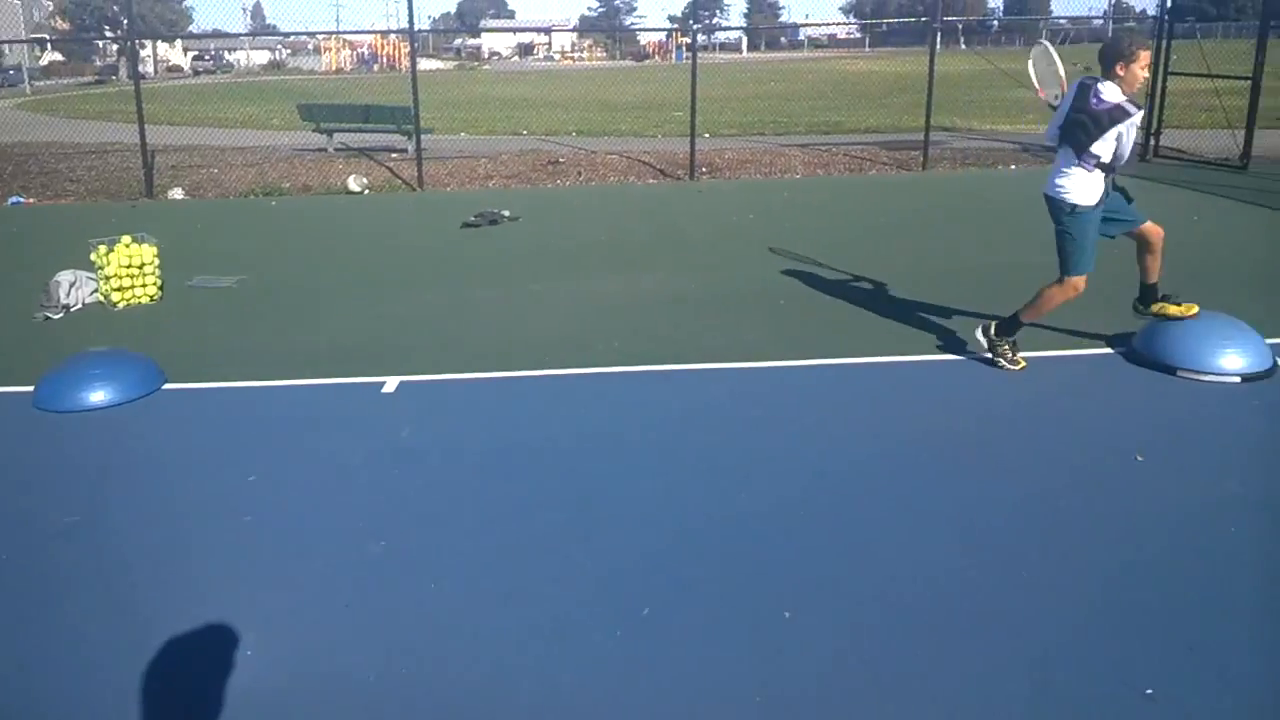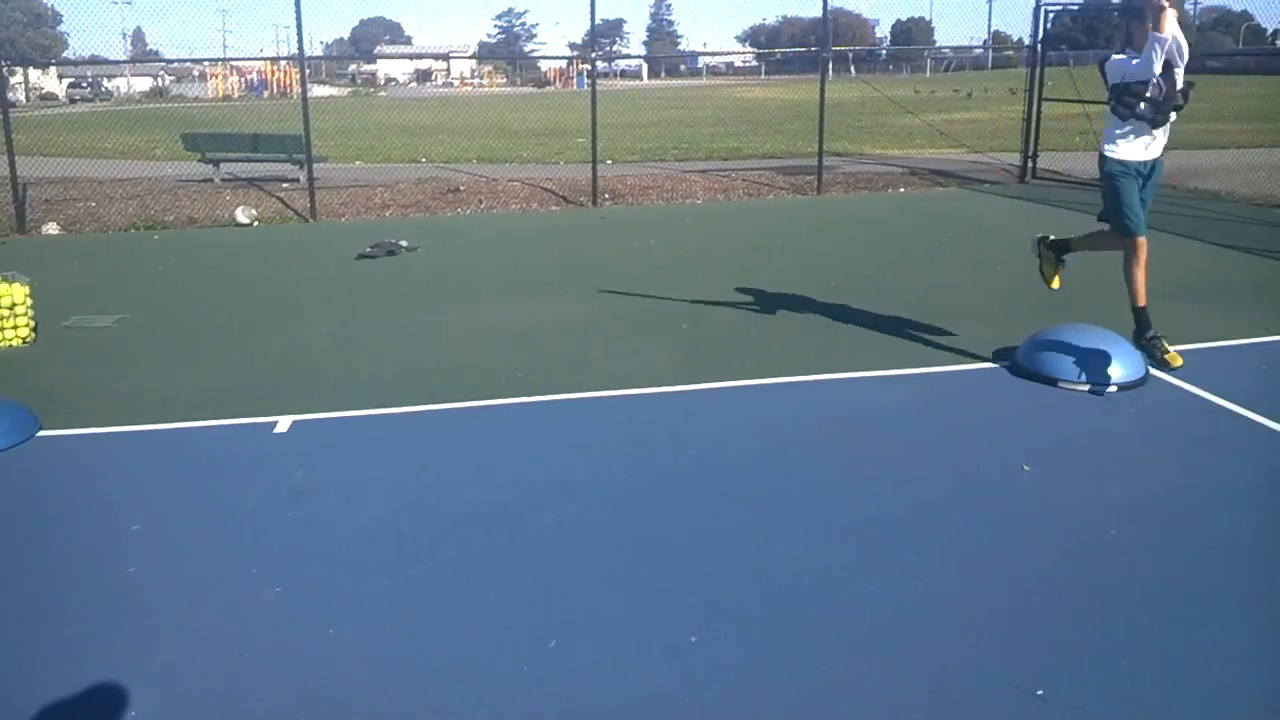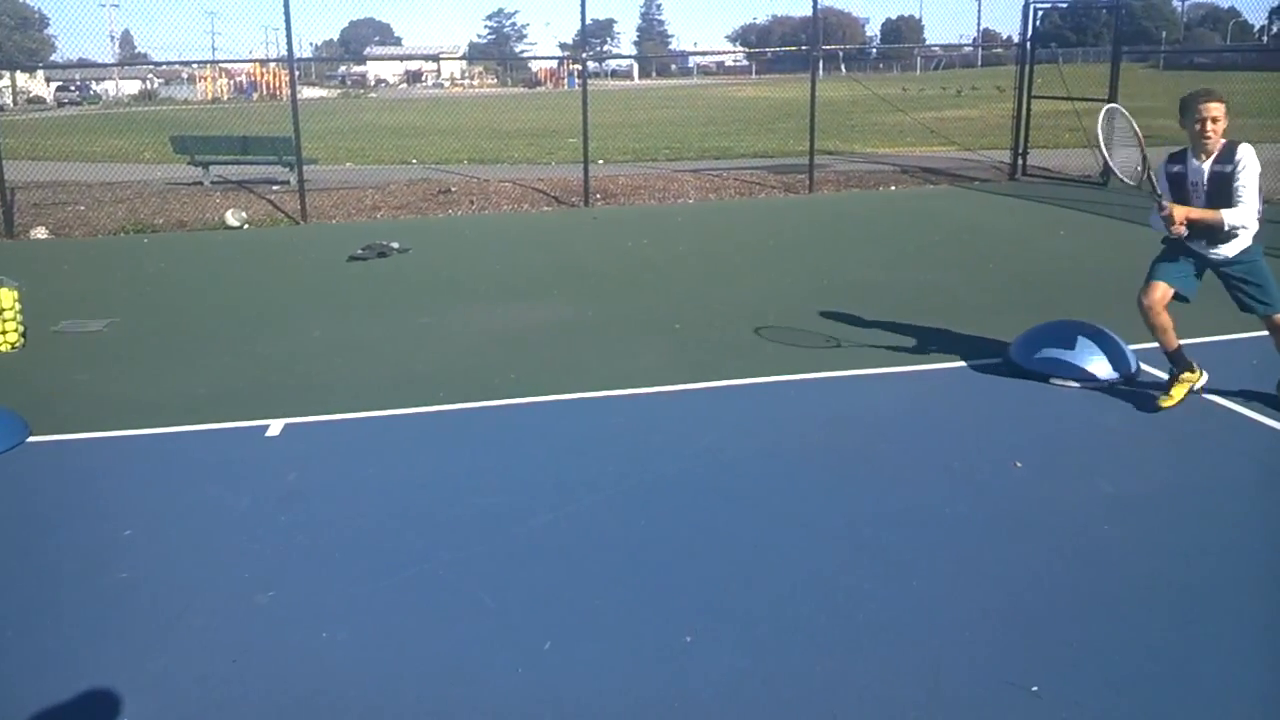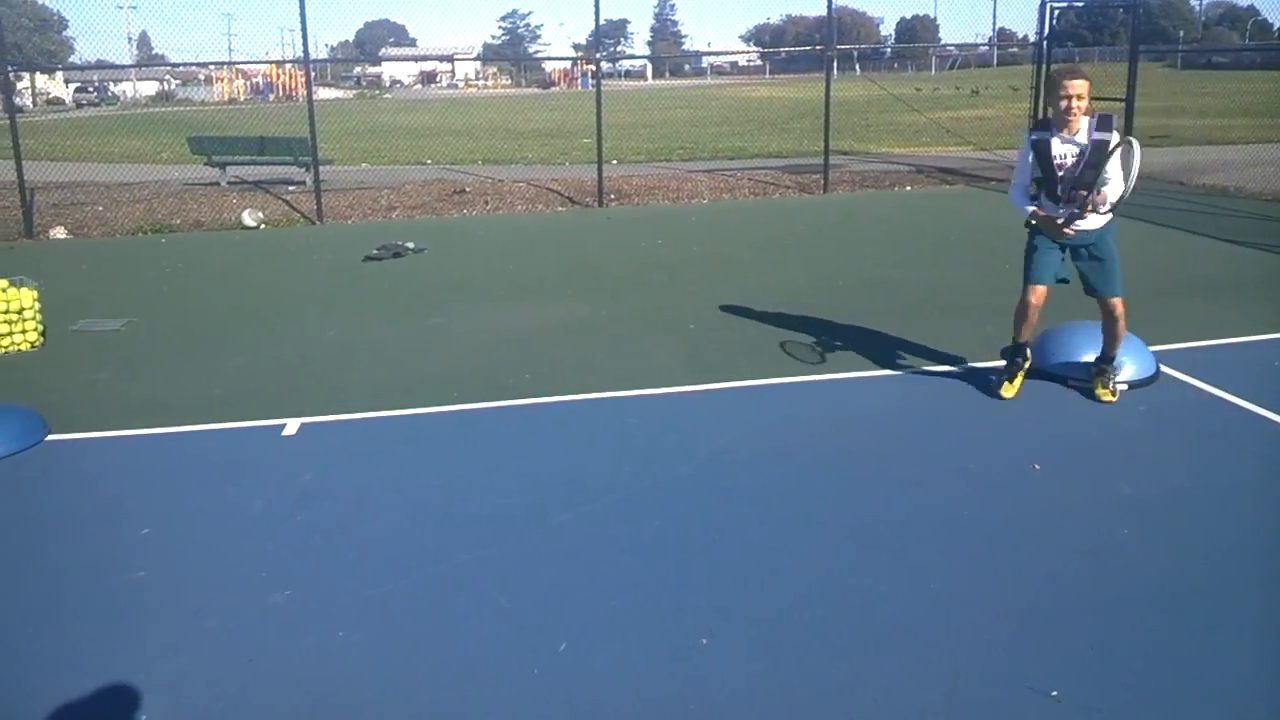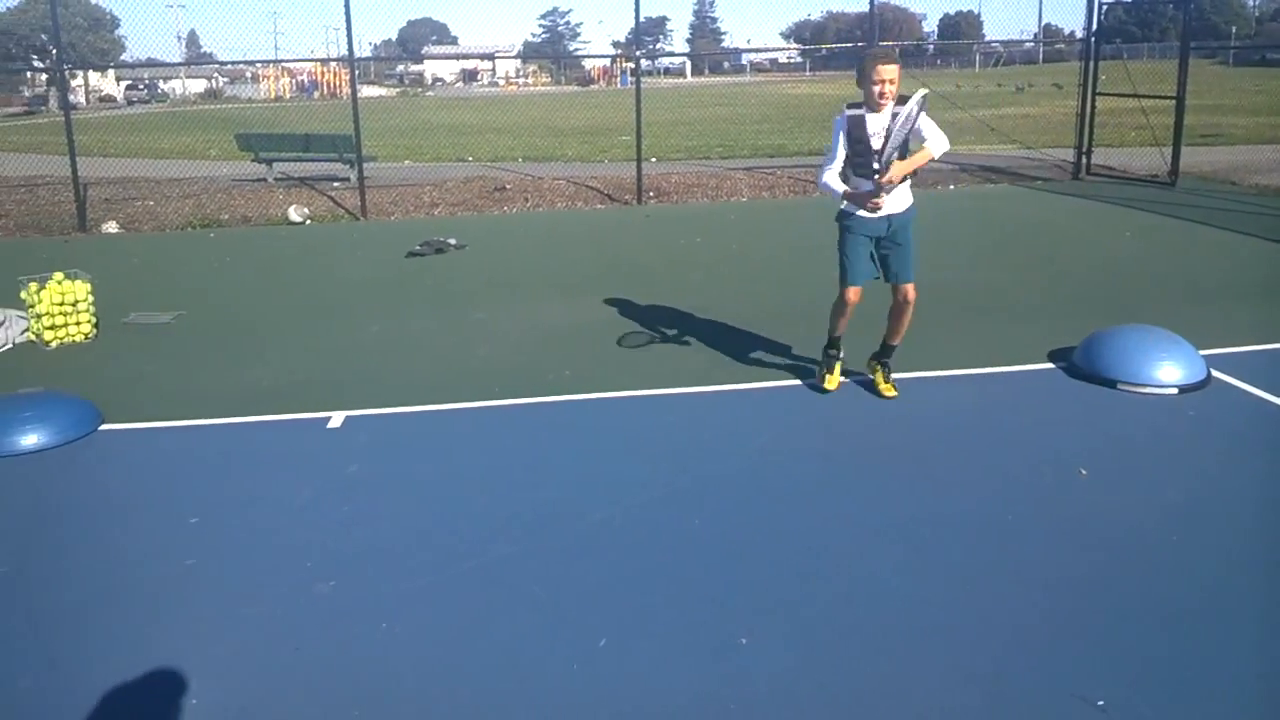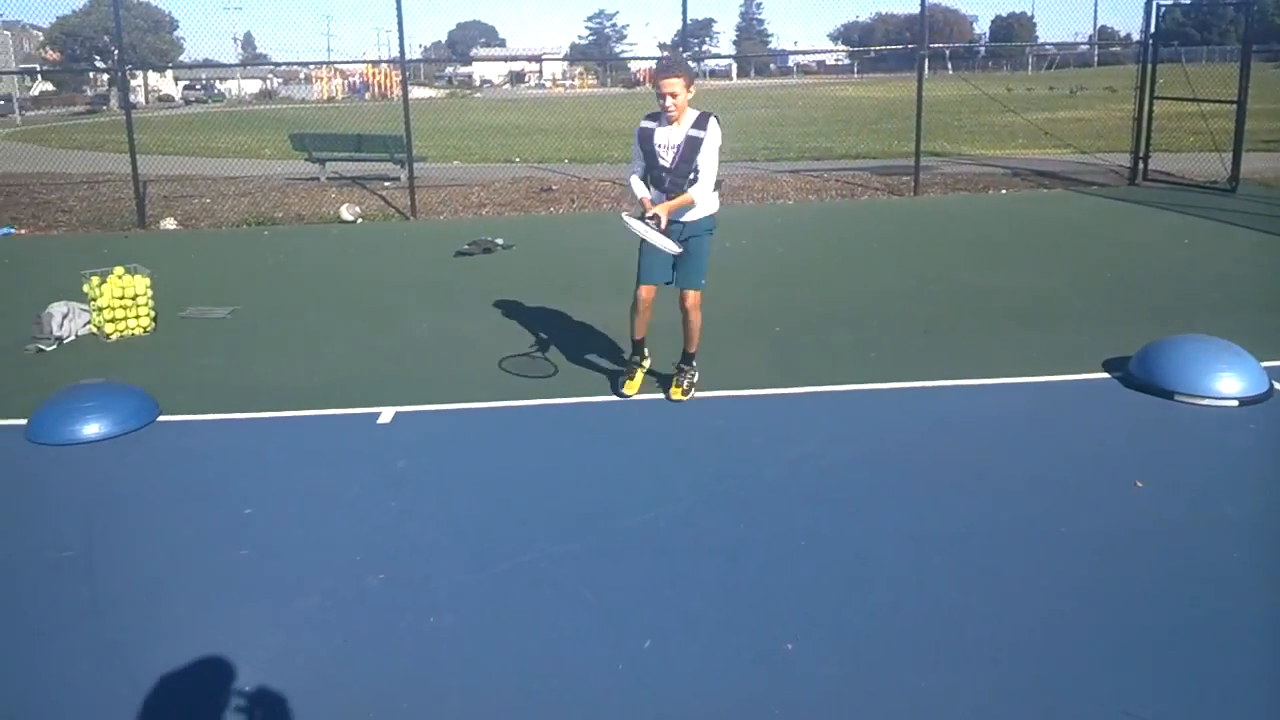
dt=0.5s
person 1, frame 1
left shoulder: (1082, 87)
right shoulder: (1129, 115)
left elbow: (1053, 134)
right elbow: (1119, 156)
left hip: (1093, 192)
right hip: (1075, 199)
left knee: (1153, 235)
right knee: (1073, 283)
left ankle: (1149, 300)
right ankle: (1000, 333)
person 1, frame 2
left shoulder: (1172, 53)
right shoulder: (1119, 62)
left elbow: (1180, 49)
right elbow: (1147, 69)
right wrist: (1163, 32)
left hip: (1151, 159)
right hip: (1121, 161)
left knee: (1123, 237)
right knee: (1138, 243)
left ankle: (1053, 248)
right ankle: (1145, 332)
person 1, frame 3
left shoulder: (1242, 156)
right shoulder: (1172, 165)
left elbow: (1244, 215)
right elbow: (1161, 218)
left wrist: (1189, 213)
right wrist: (1171, 223)
left hip: (1237, 250)
right hip: (1188, 246)
right knee: (1149, 301)
right ankle: (1184, 369)
person 1, frame 4
left shoulder: (1105, 133)
right shoulder: (1036, 139)
left elbow: (1113, 185)
right elbow: (1018, 190)
left wrist: (1095, 202)
right wrist: (1044, 218)
left hip: (1095, 228)
right hip: (1050, 228)
left knee: (1114, 310)
right knee: (1032, 298)
left ankle: (1105, 366)
right ankle: (1017, 359)
person 1, frame 5
right shoulder: (847, 119)
left elbow: (939, 142)
right elbow: (828, 175)
left wrist: (904, 168)
right wrist: (852, 197)
left hip: (897, 216)
right hip: (858, 217)
left knee: (906, 296)
right knee: (850, 295)
left ankle: (882, 361)
right ankle: (832, 352)
person 1, frame 6
left shoulder: (707, 125)
right shoulder: (648, 126)
left elbow: (707, 180)
right elbow: (637, 174)
left wrist: (669, 205)
right wrist: (646, 202)
left hip: (698, 221)
right hip: (659, 221)
left knee: (690, 300)
right knee: (644, 294)
left ankle: (687, 365)
right ankle: (637, 358)
